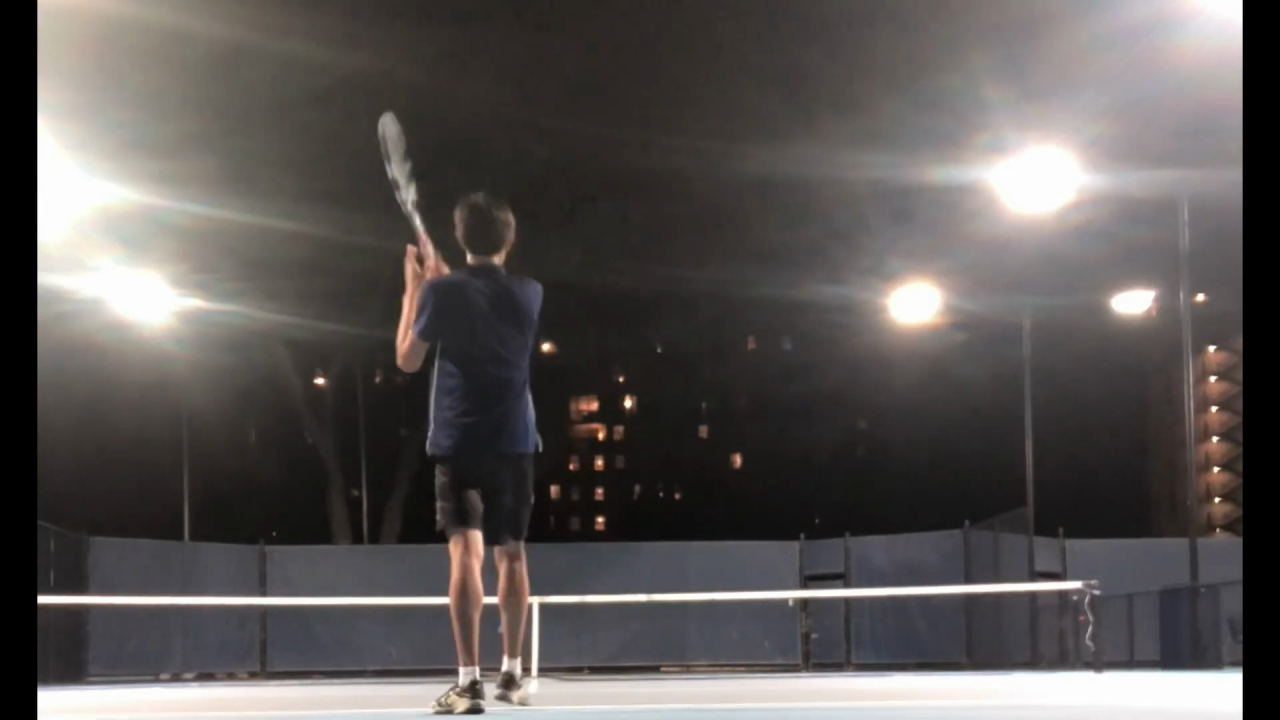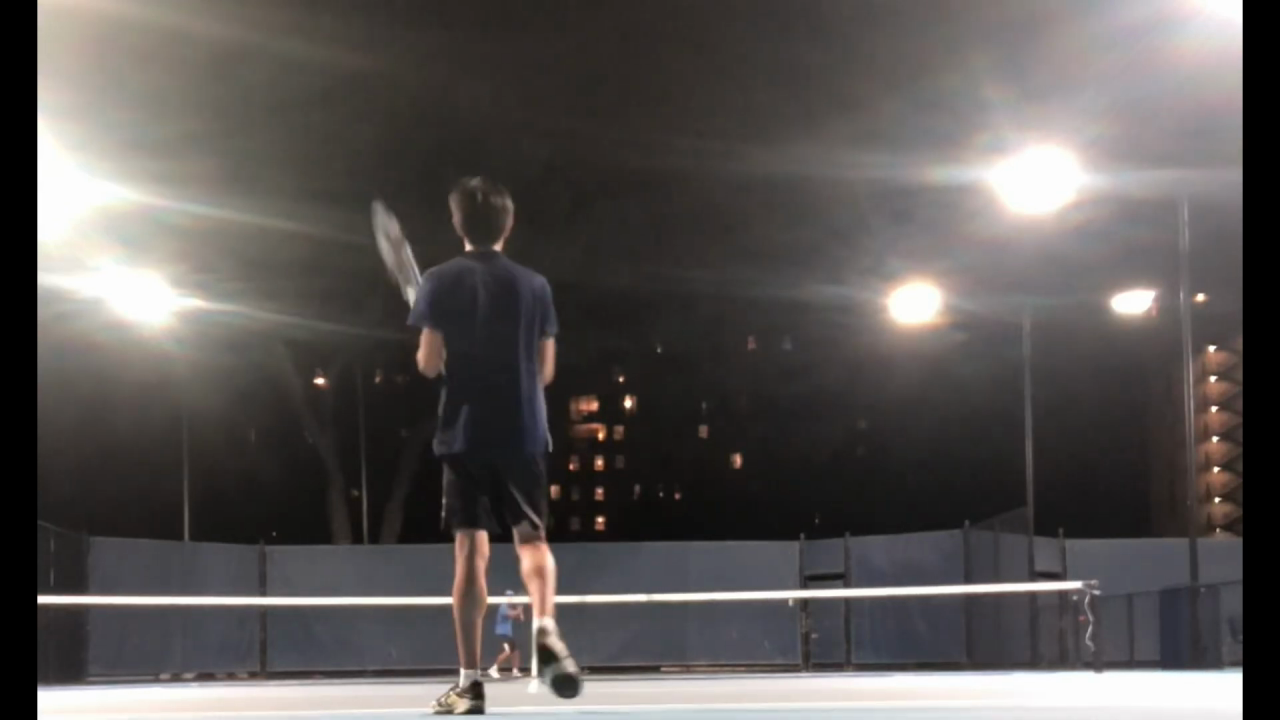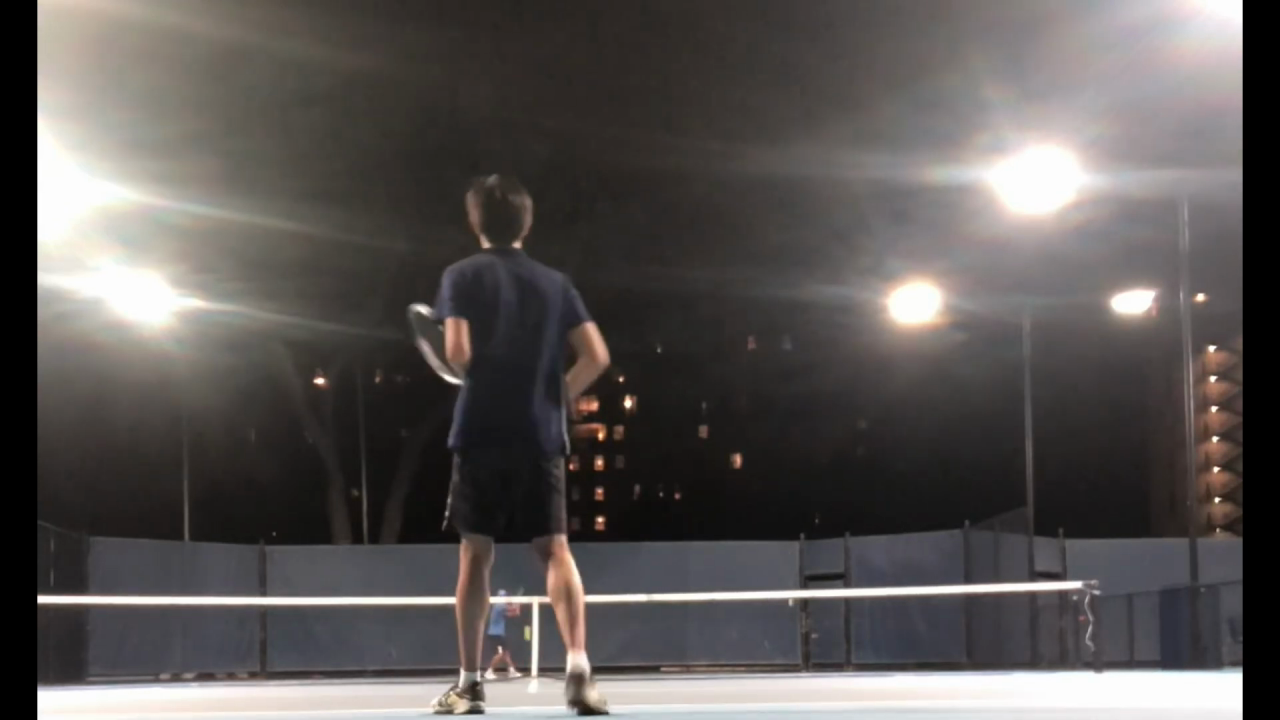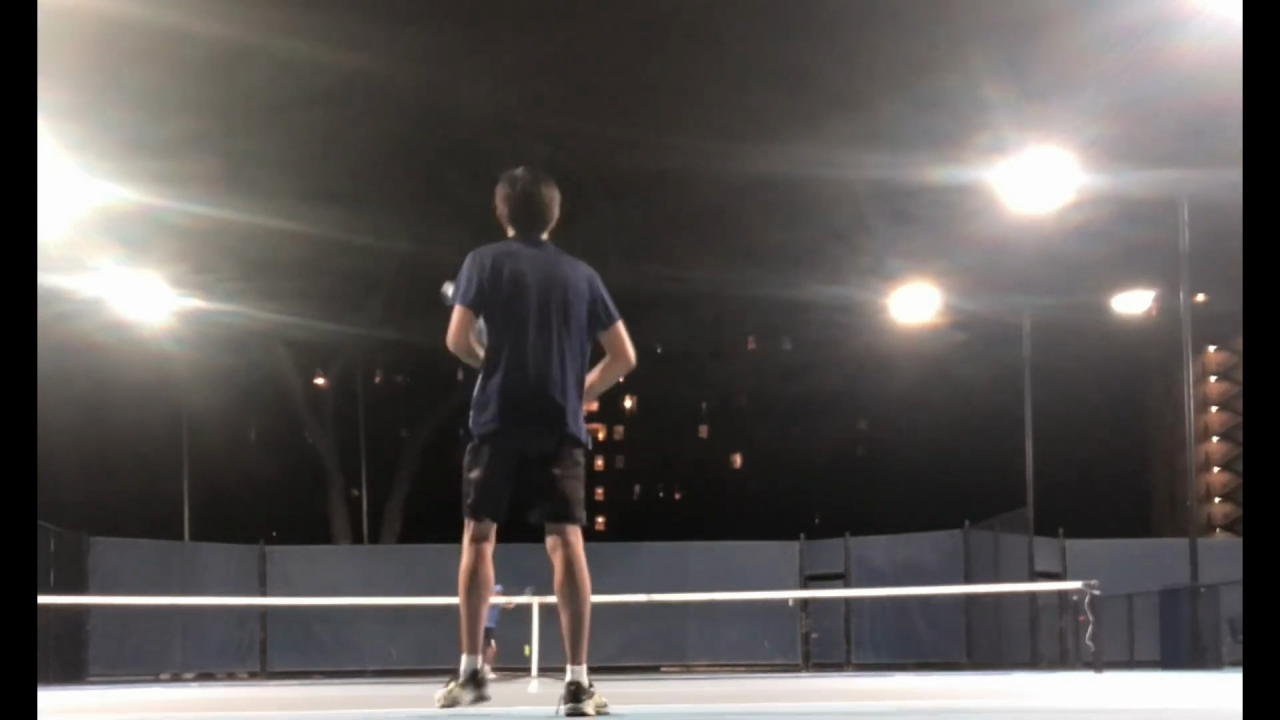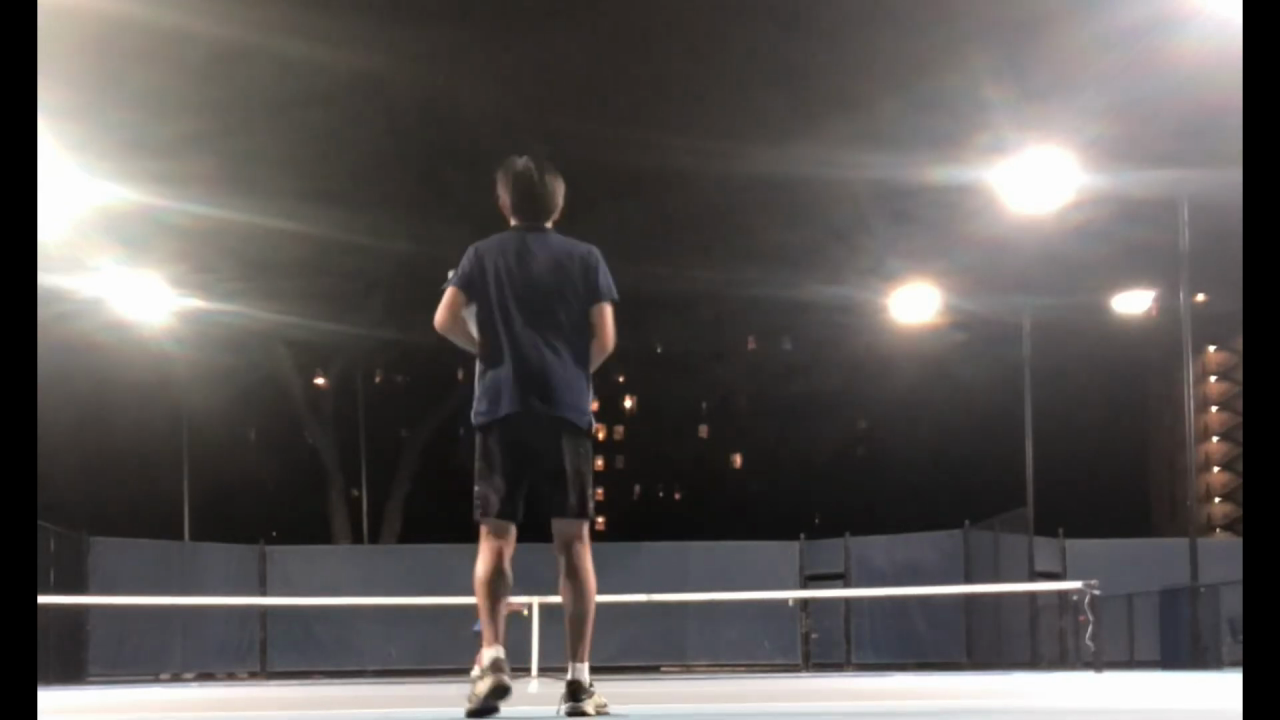
dt=0.2s
person 1, frame 1
left shoulder: (441, 291)
right shoulder: (530, 294)
left elbow: (406, 360)
left wrist: (415, 293)
left hip: (456, 437)
right hip: (513, 439)
left knee: (466, 552)
right knee: (512, 553)
left ankle: (468, 682)
right ankle: (510, 671)
person 1, frame 2
left shoulder: (438, 280)
right shoulder: (535, 285)
left elbow: (428, 363)
right elbow: (544, 368)
left hip: (464, 436)
right hip: (522, 435)
left knee: (471, 555)
right knee: (532, 540)
right ankle: (545, 630)
person 1, frame 3
left shoulder: (462, 274)
right shoulder: (556, 283)
left elbow: (457, 352)
right elbow: (597, 358)
left wrist: (477, 376)
left hip: (480, 435)
right hip: (538, 437)
left knee: (475, 556)
right knee: (556, 553)
right ankle: (577, 669)
person 1, frame 4
left shoulder: (484, 261)
right shoulder: (583, 275)
left elbow: (457, 339)
right elbow: (624, 355)
left hip: (499, 418)
right hip: (560, 425)
left knee: (478, 538)
right knee: (566, 545)
left ankle: (469, 669)
person 1, frame 5
left shoulder: (481, 253)
right shoulder: (585, 256)
left elbow: (445, 322)
right elbow: (605, 339)
left hip: (501, 408)
right hip: (563, 409)
left knee: (494, 539)
right knee: (573, 540)
left ankle: (492, 663)
